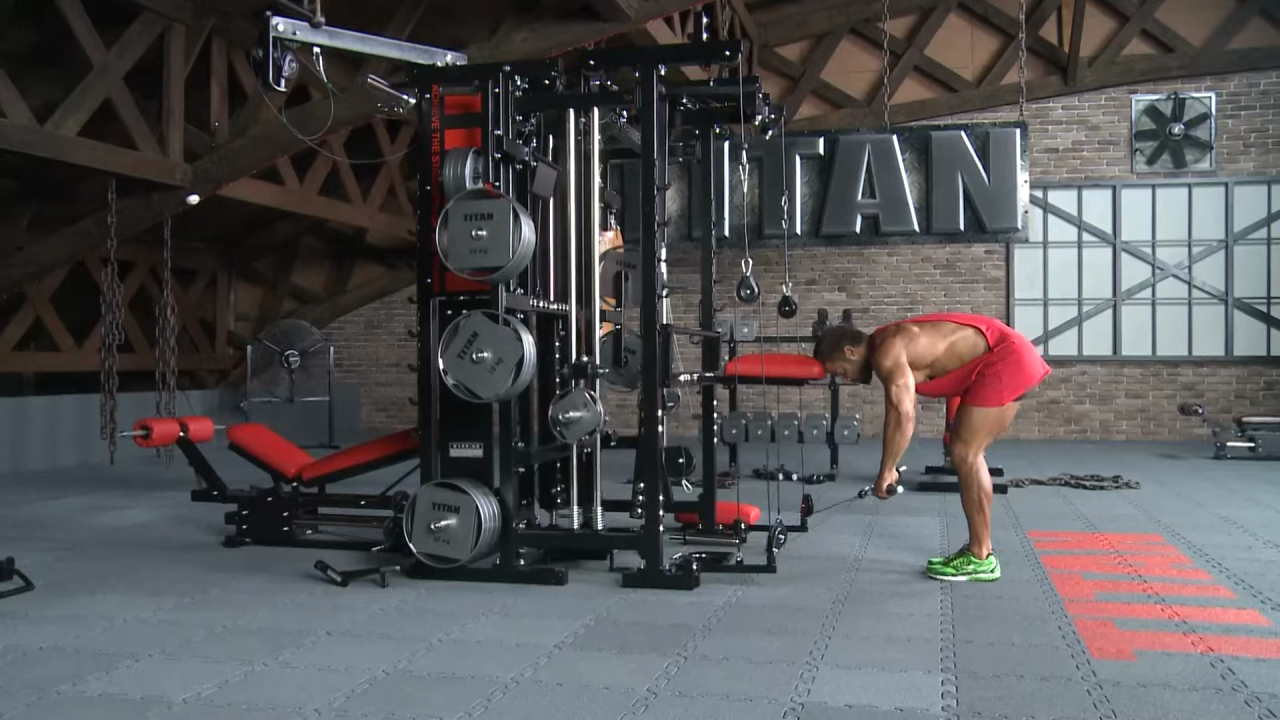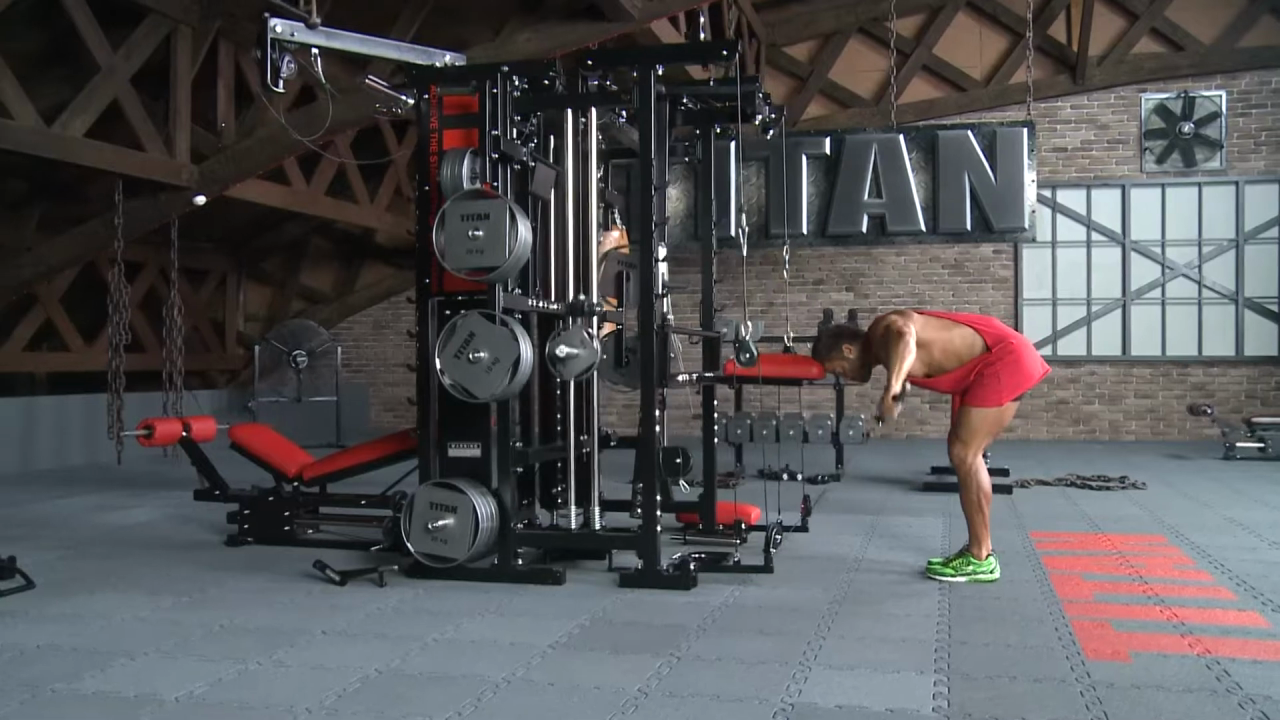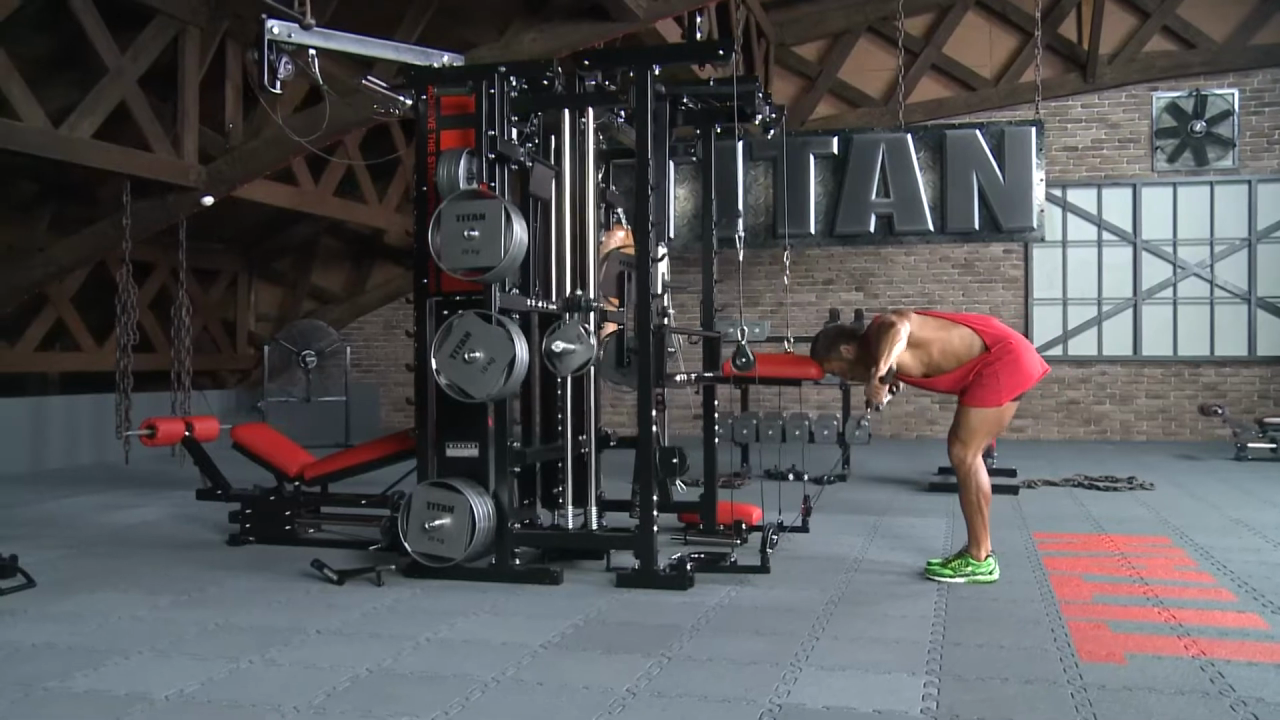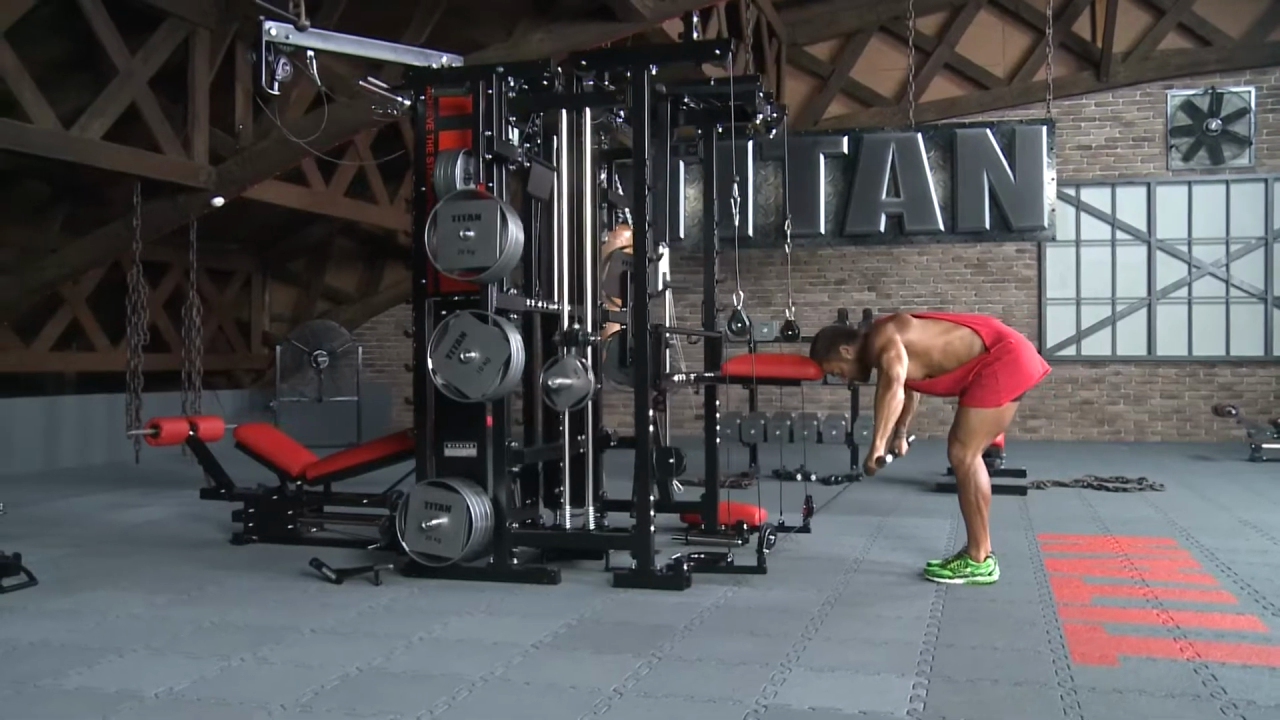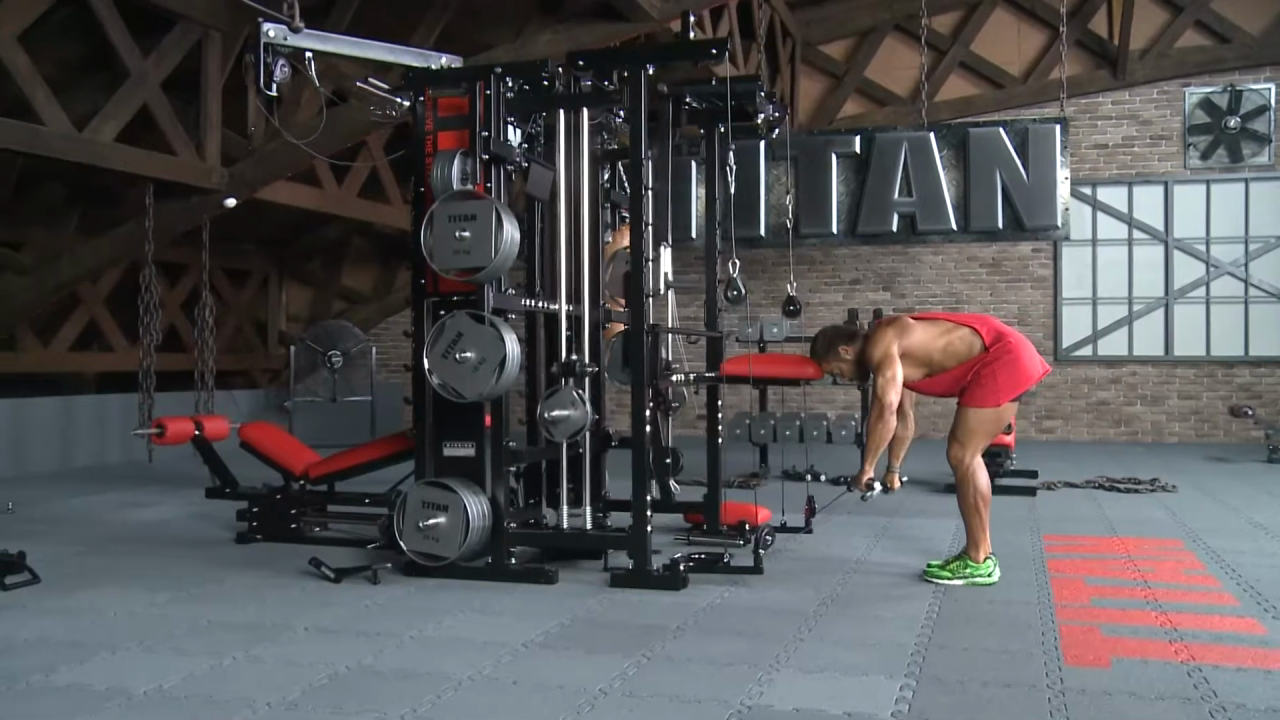
dt=0.4s
person 1, frame 1
left shoulder: (885, 351)
right shoulder: (890, 346)
left elbow: (902, 414)
right elbow: (903, 407)
left wrist: (886, 472)
right wrist: (893, 464)
left hip: (1006, 361)
right hip: (1005, 358)
left knee: (965, 455)
right knee: (966, 453)
left ankle: (981, 559)
right ankle: (980, 550)
person 1, frame 2
left shoulder: (881, 335)
right shoulder: (883, 341)
left elbow: (904, 333)
left wrist: (891, 391)
left hip: (1004, 360)
right hip: (1004, 357)
left knee: (964, 455)
right knee: (964, 453)
left ankle: (981, 560)
right ankle: (980, 550)
person 1, frame 3
left shoulder: (878, 333)
right shoulder: (880, 338)
left elbow: (896, 331)
left wrist: (879, 375)
left hip: (1003, 360)
right hip: (1003, 357)
left knee: (964, 455)
right knee: (965, 453)
left ankle: (980, 561)
right ankle: (979, 552)
person 1, frame 4
left shoulder: (880, 340)
right shoulder: (888, 344)
left elbow: (892, 386)
right elbow: (907, 390)
left wrist: (878, 446)
right wrist: (900, 436)
left hip: (1004, 360)
right hip: (1006, 356)
left knee: (963, 456)
right knee: (966, 454)
left ankle: (979, 562)
right ankle: (980, 552)
person 1, frame 5
left shoulder: (879, 346)
right shoulder: (892, 357)
left elbow: (885, 409)
right elbow: (903, 415)
left wrist: (867, 468)
right wrist: (893, 468)
left hip: (1003, 360)
right hip: (1006, 356)
left knee: (962, 456)
right knee: (966, 455)
left ankle: (979, 563)
right ankle: (980, 554)
